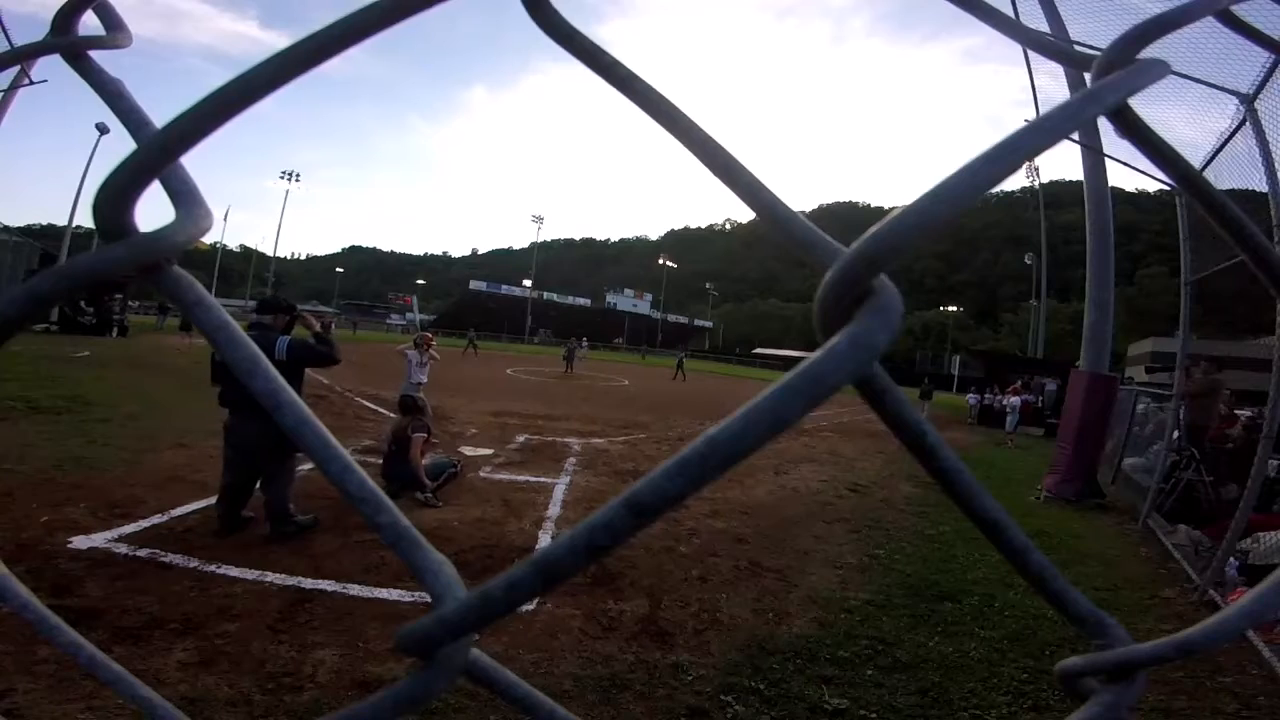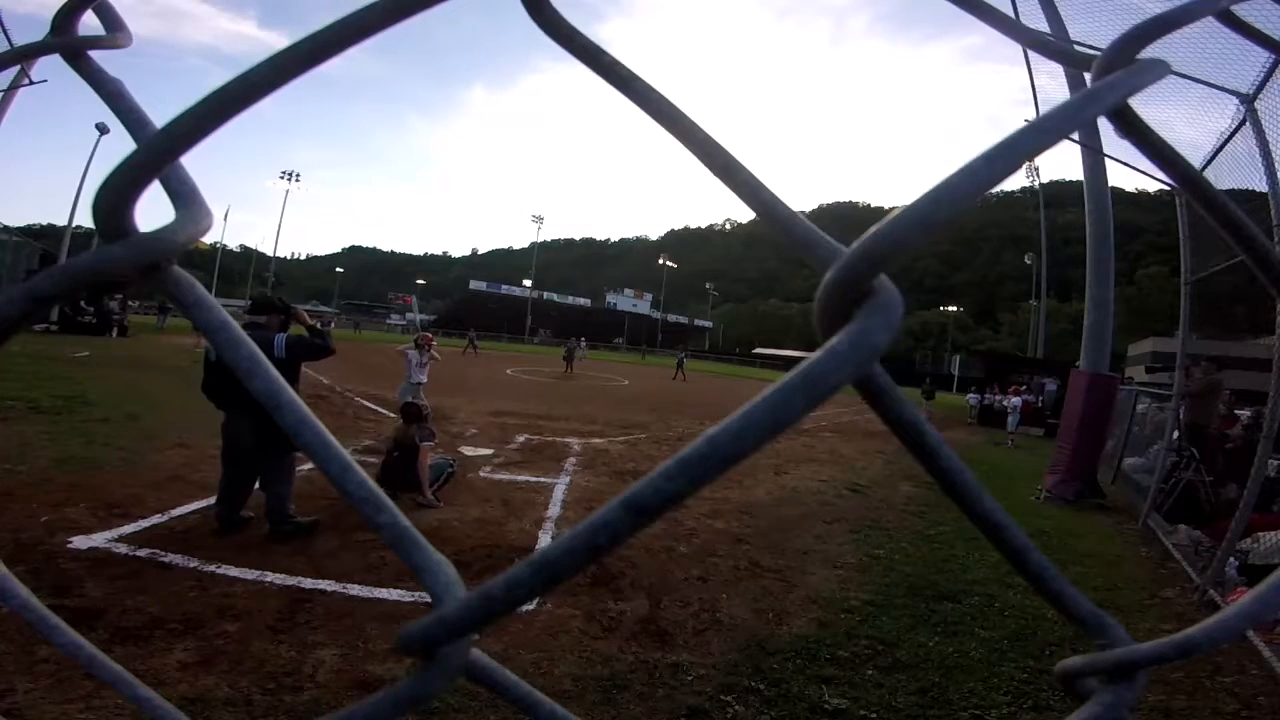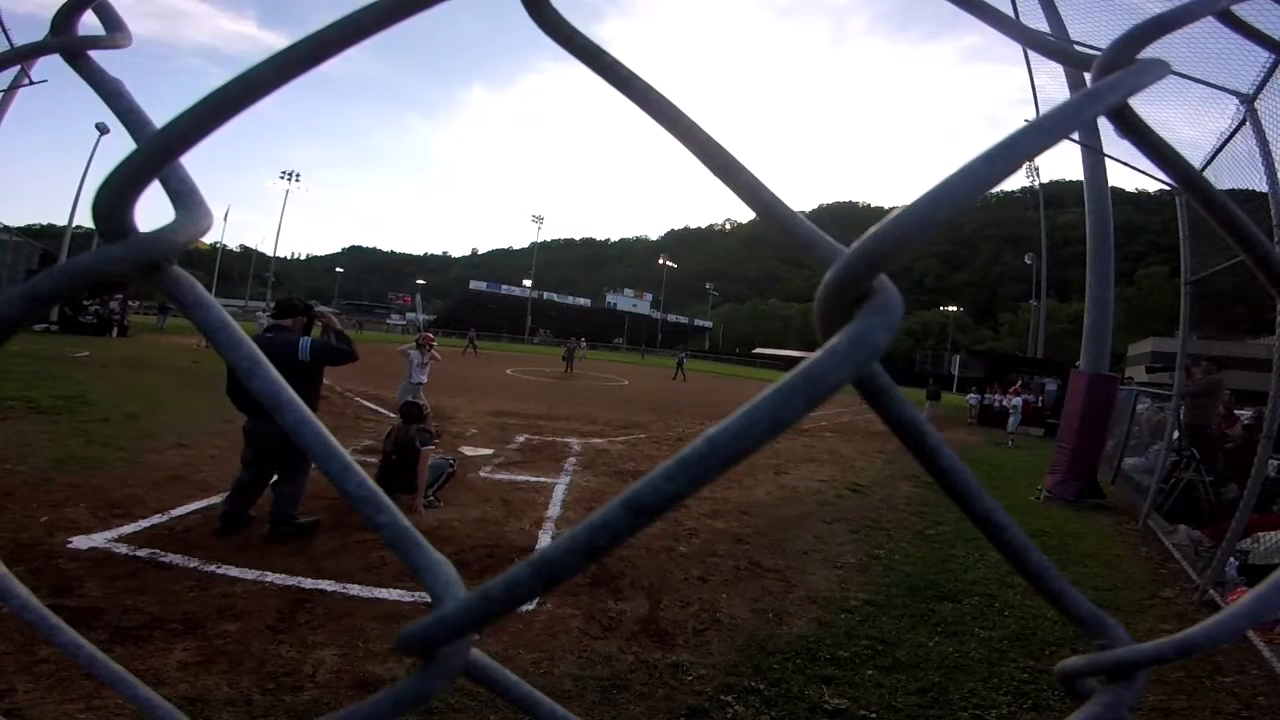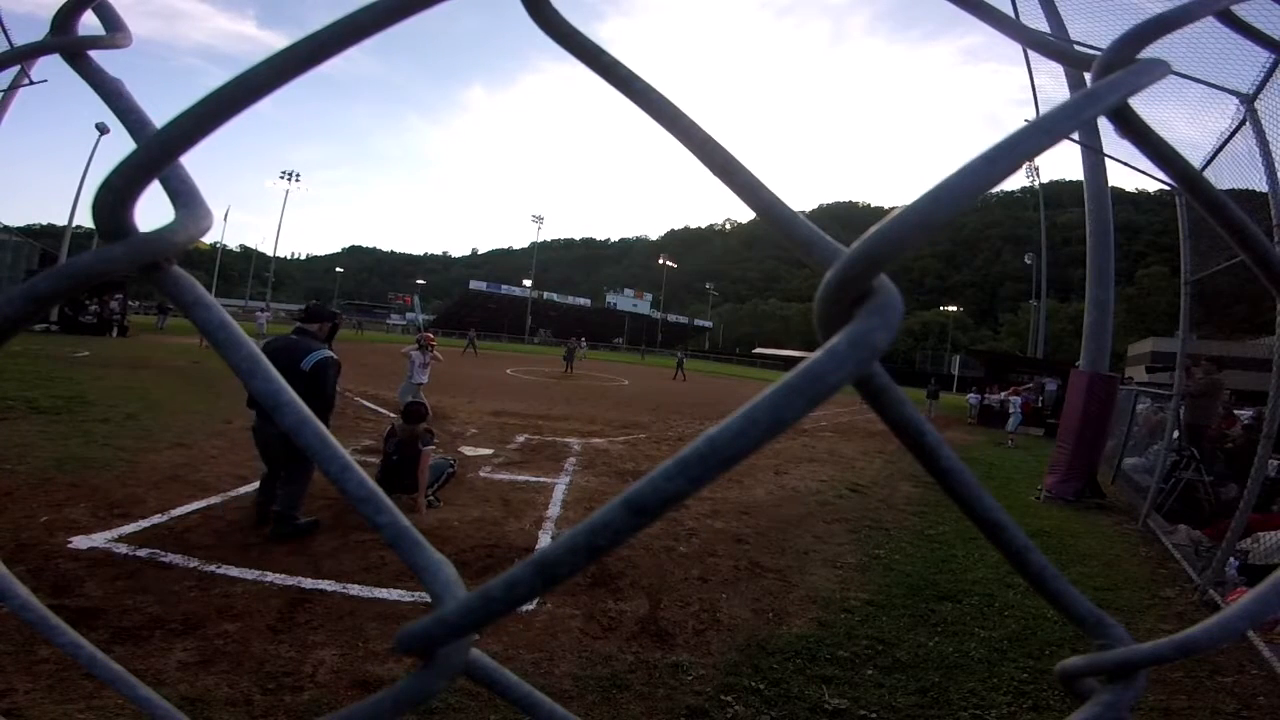
dt=0.5s
person 1, frame 1
right shoulder: (286, 346)
left elbow: (218, 377)
right elbow: (331, 356)
right wrist: (316, 330)
left hip: (238, 422)
right hip: (274, 427)
left knee: (236, 475)
right knee: (277, 478)
left ankle: (228, 518)
right ankle: (283, 523)
person 1, frame 2
right shoulder: (282, 343)
left elbow: (210, 387)
right elbow: (326, 347)
right wrist: (308, 323)
left hip: (235, 423)
right hip: (271, 426)
left knee: (235, 475)
right knee: (278, 476)
left ankle: (227, 518)
right ankle: (282, 523)
person 1, frame 3
right shoulder: (305, 347)
left elbow: (233, 390)
right elbow: (348, 354)
right wrist: (334, 328)
left hip: (256, 425)
left knee: (252, 474)
right knee: (291, 476)
left ankle: (231, 517)
right ankle: (283, 523)
person 1, frame 4
left shoulder: (270, 345)
right shoulder: (322, 357)
right elbow: (323, 401)
left hip: (264, 424)
left knee: (274, 472)
right knee: (296, 476)
left ankle: (264, 511)
right ankle: (285, 522)
